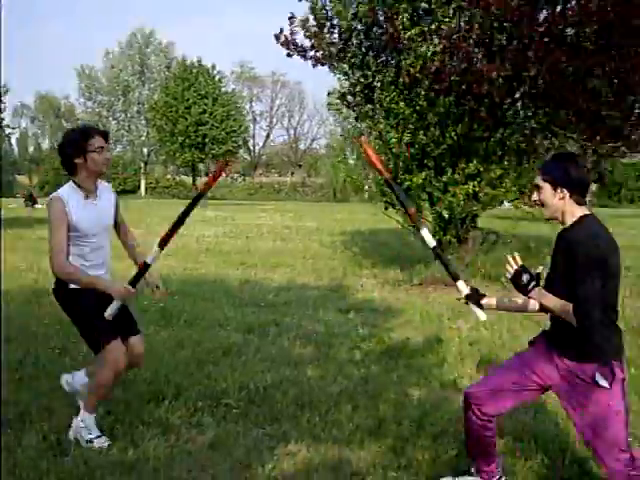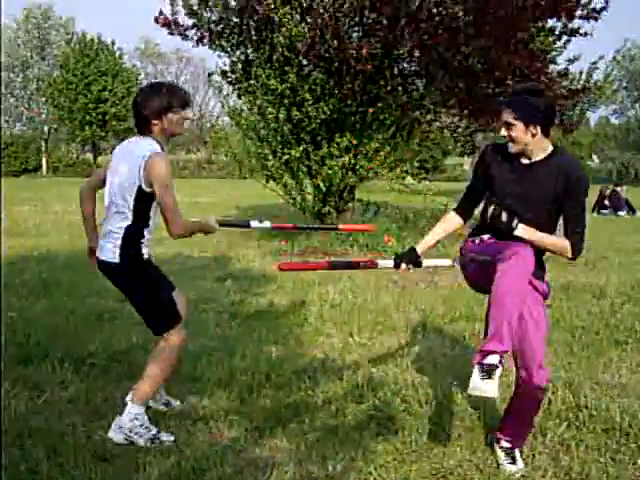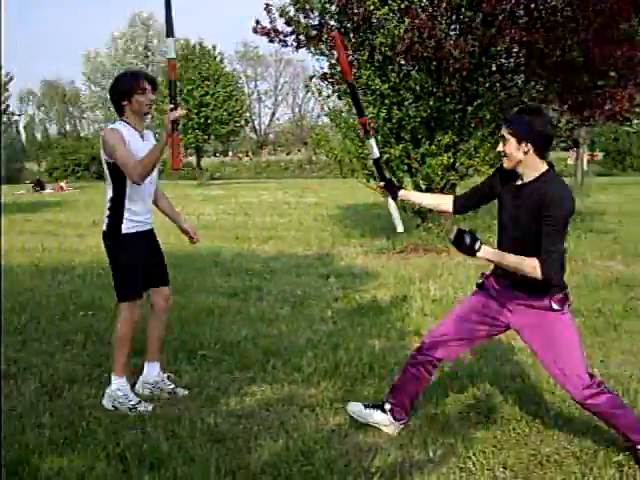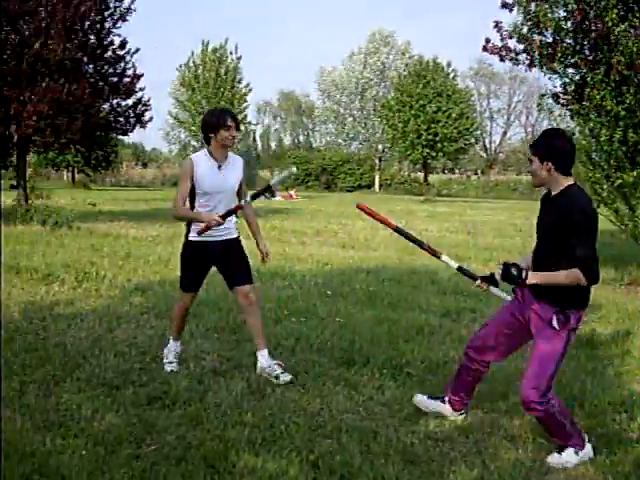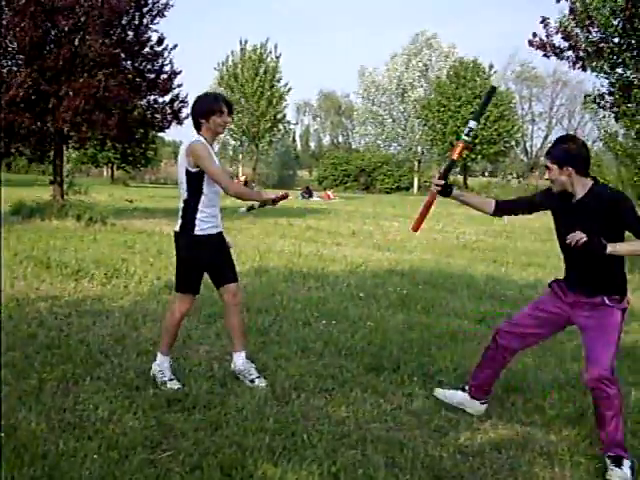
dt=1s
person 1, frame 1
left shoulder: (589, 240)
right shoulder: (567, 237)
left elbow: (586, 317)
left wrist: (536, 289)
right wrist: (490, 301)
left hip: (592, 367)
right hip: (550, 351)
right knee: (477, 399)
person 1, frame 2
left shoulder: (569, 173)
right shoulder: (493, 156)
left elbow: (572, 248)
right elbow: (463, 210)
left wrist: (517, 227)
right wrist: (418, 249)
left hip: (529, 278)
right hip: (481, 255)
left knee: (535, 378)
right knee: (520, 257)
left ankle: (508, 440)
right ankle: (490, 358)
person 1, frame 3
left shoulder: (556, 196)
right shoulder: (503, 177)
left elbow: (545, 268)
right elbow: (458, 203)
left wrist: (485, 252)
right wrist: (402, 193)
left hip: (540, 304)
right hip: (496, 291)
left knee: (580, 385)
right knee: (433, 348)
right ankle: (393, 412)
person 1, frame 4
left shoulder: (575, 207)
right shoulder: (552, 199)
left elbow: (588, 273)
left wrist: (525, 276)
right wrist: (513, 273)
left hip: (558, 312)
right hip: (530, 299)
left knee: (533, 393)
right knee: (479, 348)
left ankle: (577, 444)
right ankle: (455, 403)
person 1, frame 5
left shoulder: (612, 200)
right shoulder: (557, 197)
right elbow: (500, 208)
left wrist: (605, 247)
right wrist: (453, 192)
left hip: (604, 301)
right hip: (565, 293)
left knee: (599, 376)
right knee: (505, 336)
right ankle: (475, 395)
person 2, frame 1
left shoulder: (108, 192)
right shoulder: (60, 202)
left elbow: (124, 231)
right elbow: (60, 267)
left wrist: (146, 272)
right wrist: (108, 286)
left hip: (103, 287)
right hip: (75, 292)
left knee: (137, 353)
right knee: (117, 358)
left ankle: (81, 380)
right ankle: (85, 421)
person 2, frame 2
left shoulder: (124, 148)
right shoulder: (155, 160)
left elbow: (87, 191)
right elbow: (177, 229)
left wrist: (94, 237)
right wrist: (206, 224)
left hip: (111, 252)
right hip: (128, 260)
left knee: (177, 306)
right knee: (174, 336)
left ankle: (148, 388)
right ankle: (130, 421)
person 2, frame 3
left shoulder: (149, 137)
right shoulder: (113, 135)
right elbow: (137, 175)
left wrist: (182, 222)
right wrist: (165, 135)
left hip: (144, 231)
right hip: (122, 234)
left knee: (162, 302)
right knee: (130, 309)
left ankle: (154, 374)
right ankle: (118, 390)
person 2, frame 4
left shoulder: (239, 164)
right shoulder: (192, 163)
left elbow: (248, 206)
right elbow: (177, 209)
left wrist: (260, 239)
right wrist: (200, 217)
left hip: (229, 241)
right hip: (197, 243)
left knee: (249, 297)
right knee: (186, 300)
left ankle: (264, 359)
right ankle: (174, 346)
person 2, frame 5
left shoulder: (208, 149)
right shoulder: (195, 147)
right elbow: (231, 188)
right wrist: (264, 196)
left hip: (213, 235)
right hip: (193, 236)
left knee: (234, 297)
right knee: (183, 302)
left ankle: (240, 361)
right ankle: (161, 364)
